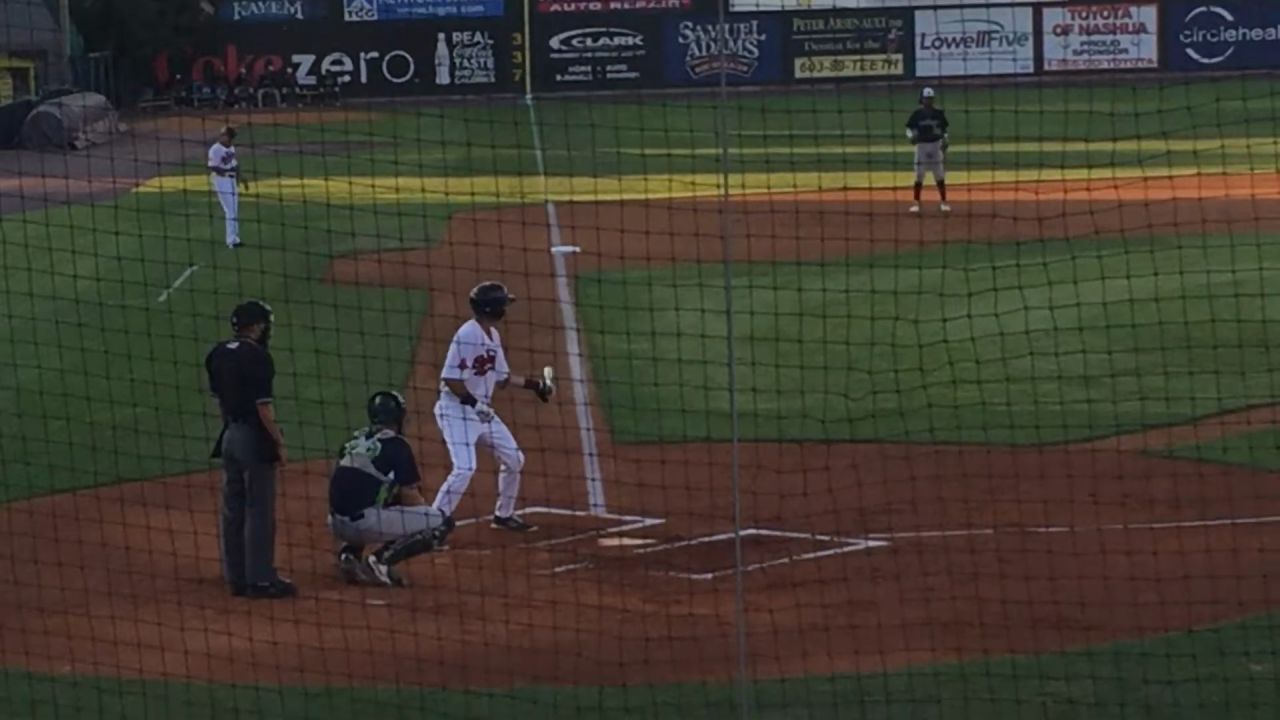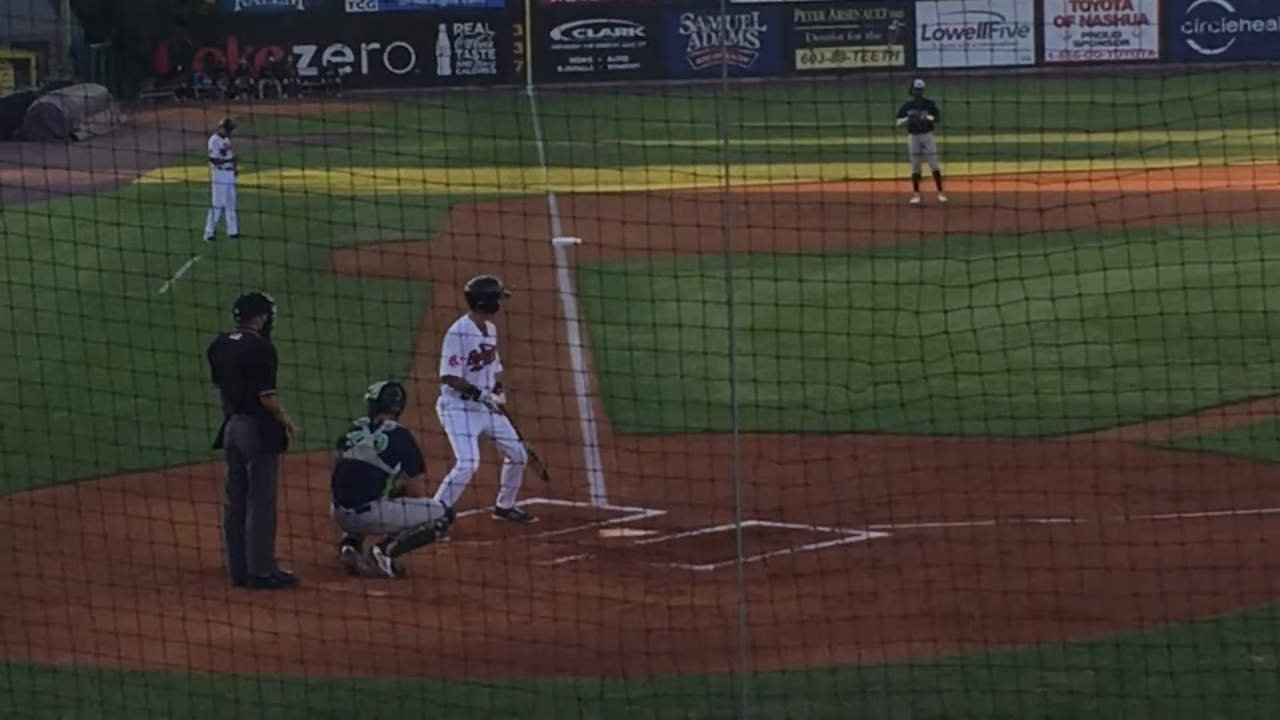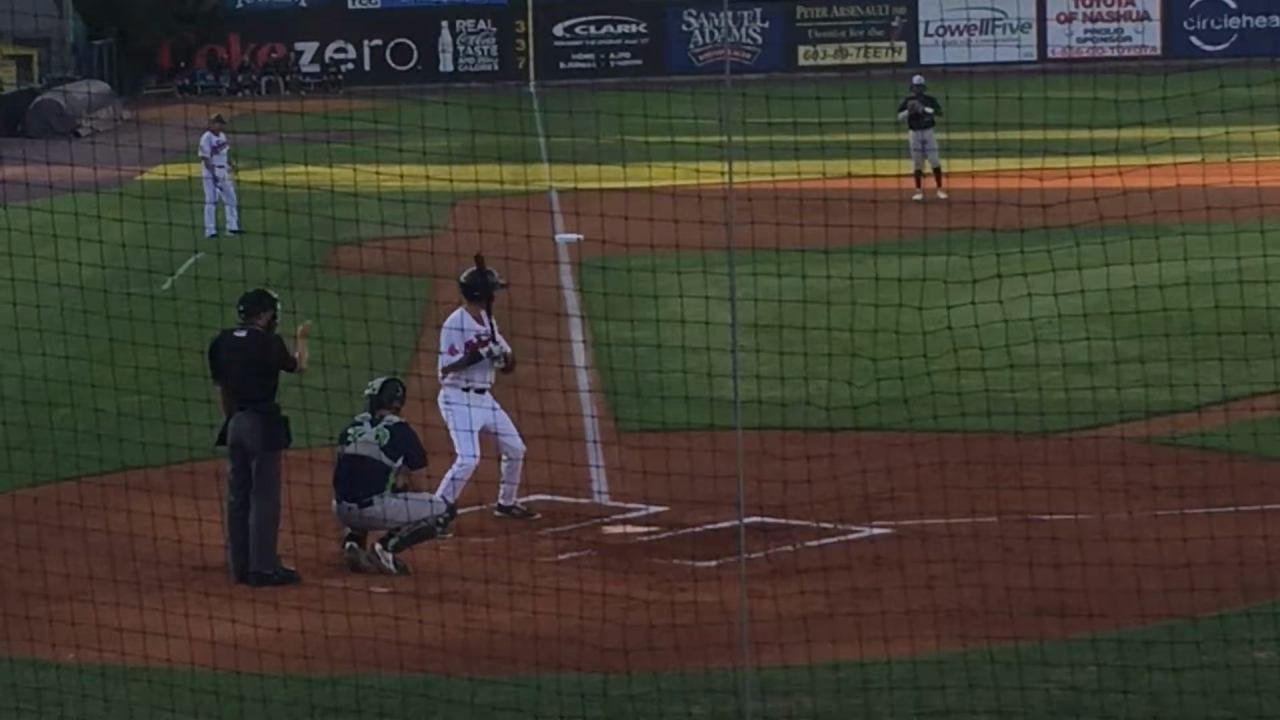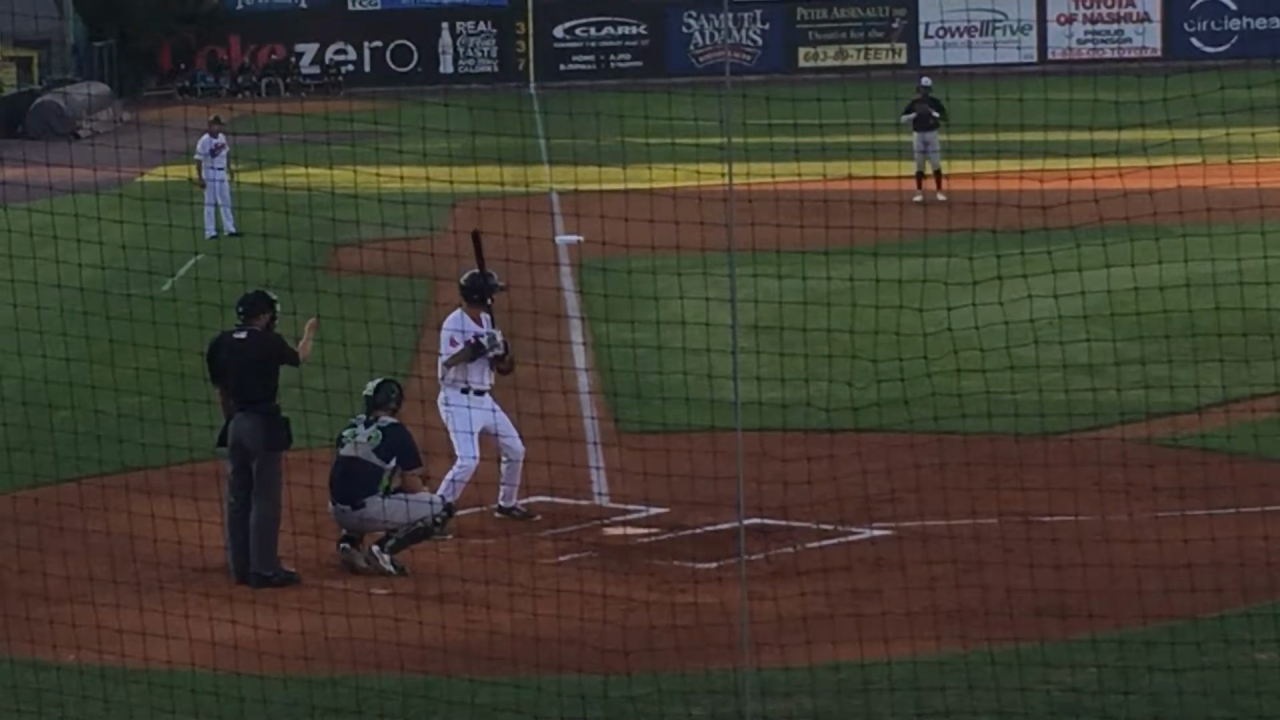
dt=0.4s
person 1, frame 1
left shoulder: (218, 354)
right shoulder: (257, 356)
left elbow: (220, 399)
right elbow: (263, 406)
right wrist: (280, 444)
left hip: (230, 436)
right hip: (254, 438)
left knee: (232, 509)
right knee: (259, 510)
left ankle: (236, 576)
right ankle: (260, 579)
person 1, frame 2
left shoulder: (220, 345)
right shoulder: (261, 348)
left elbow: (222, 390)
right elbow: (267, 398)
right wrist: (288, 424)
left hip: (232, 427)
right hip: (258, 429)
left knee: (234, 500)
right knee: (260, 501)
left ankle: (237, 568)
right ankle: (261, 570)
person 1, frame 3
left shoulder: (222, 342)
right shoulder: (268, 342)
left elbow: (222, 388)
right elbow: (299, 365)
right wrist: (301, 339)
left hip: (235, 423)
right hip: (262, 424)
left knee: (237, 496)
right knee: (264, 498)
left ankle: (240, 565)
right ankle: (263, 567)
person 1, frame 4
left shoulder: (220, 344)
right shoulder: (269, 343)
left elbow: (222, 390)
right elbow: (300, 357)
right wrist: (309, 333)
left hip: (236, 425)
right hip: (263, 426)
left knee: (237, 498)
right knee: (265, 499)
left ankle: (241, 567)
right ankle: (264, 569)
person 2, frame 1
left shoulder: (492, 335)
right shoulder: (468, 335)
left elbow: (501, 376)
right elbow: (450, 378)
left wrist: (536, 385)
right wrist: (474, 403)
left hip: (480, 409)
right hip: (456, 409)
left knee: (514, 459)
right knee: (465, 469)
left ankle: (503, 515)
person 2, frame 2
left shoulder: (490, 329)
right shoulder: (459, 331)
right elbow: (448, 376)
left wrist: (497, 391)
right wrist: (479, 394)
left hip: (483, 404)
right hip: (457, 405)
left knee: (518, 452)
right knee: (468, 463)
left ankle: (505, 506)
person 2, frame 3
left shoulder: (488, 319)
right shoulder: (455, 323)
left elbow: (509, 365)
right elbow: (447, 367)
left wrist: (502, 356)
right wrist: (481, 355)
left hip: (484, 398)
right hip: (459, 399)
left knee: (515, 448)
right knee: (468, 459)
left ankle: (507, 503)
person 2, frame 4
left shoulder: (487, 321)
right shoulder: (454, 323)
left elbow: (506, 368)
right elbow: (449, 360)
left wrist: (501, 350)
right wrist: (482, 344)
left hip: (484, 399)
right hip: (458, 400)
left knee: (515, 449)
right knee: (468, 460)
left ankle: (507, 504)
person 3, frame 1
left shoulder: (356, 440)
right shoulder: (396, 445)
right elbow: (410, 499)
right wrist: (426, 508)
left hip: (337, 523)
right hip: (365, 523)
right knee: (441, 522)
left ankle: (349, 556)
right ankle: (380, 561)
person 3, frame 2
left shoulder: (352, 430)
right shoulder: (400, 436)
right elbow: (416, 491)
left hip: (340, 513)
right hip: (370, 514)
right knee: (443, 515)
left ankle: (349, 547)
right ankle: (384, 552)
person 3, frame 3
left shoulder: (353, 427)
right shoulder: (401, 431)
left hip: (342, 509)
right hip: (374, 509)
right knee: (444, 511)
left ankle: (353, 543)
right ankle: (386, 548)
person 3, frame 4
left shoulder: (349, 429)
right shoulder: (396, 432)
right elbow: (412, 486)
right wrist: (424, 491)
left hip: (339, 512)
right hip: (368, 510)
right knee: (442, 509)
left ankle: (348, 543)
right ankle: (383, 550)
